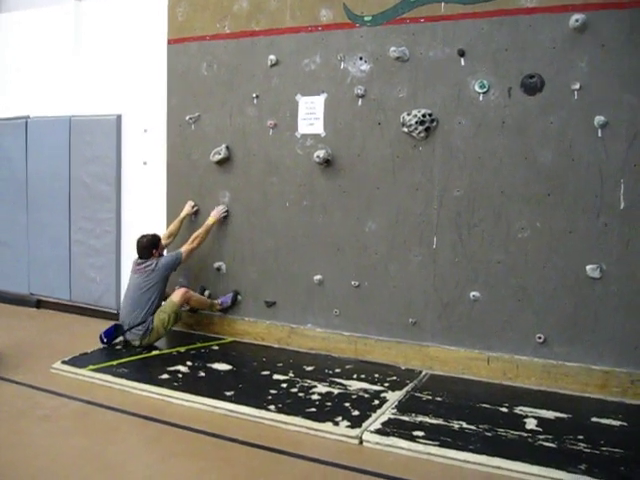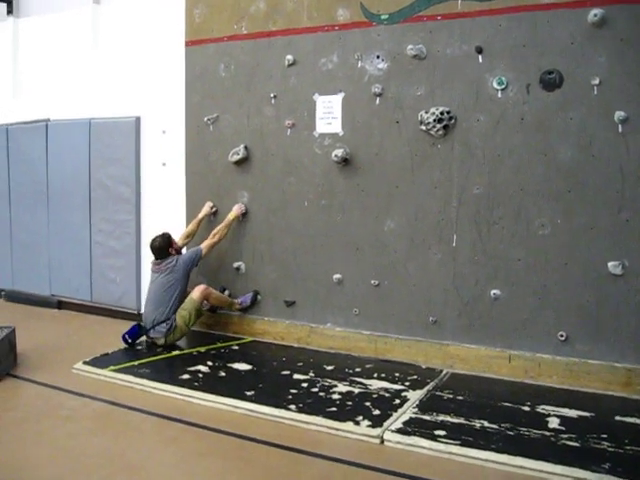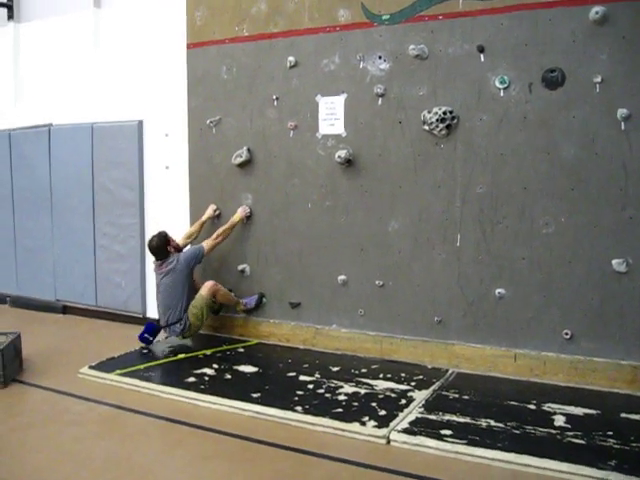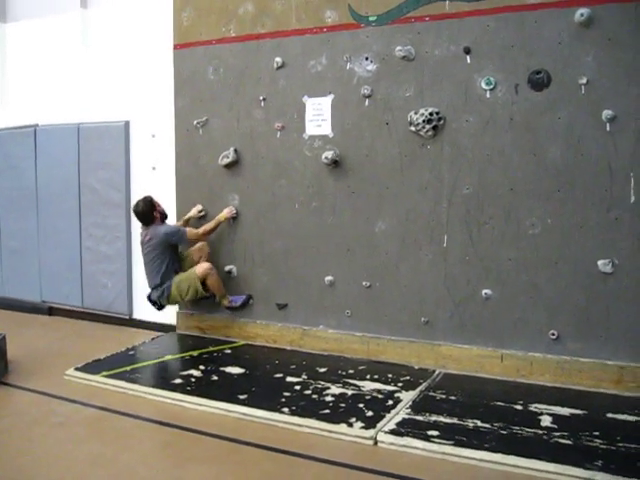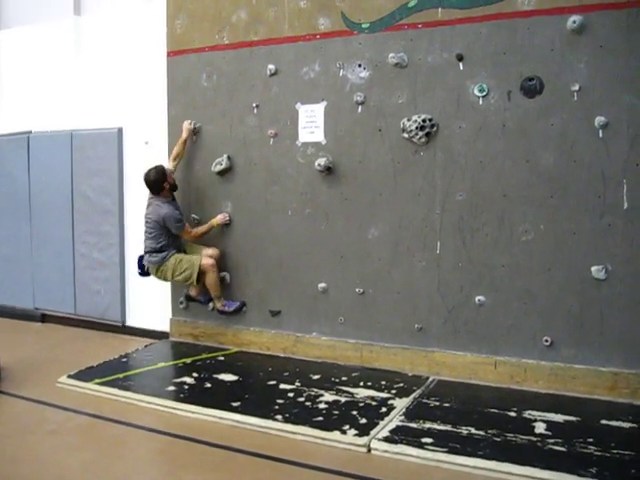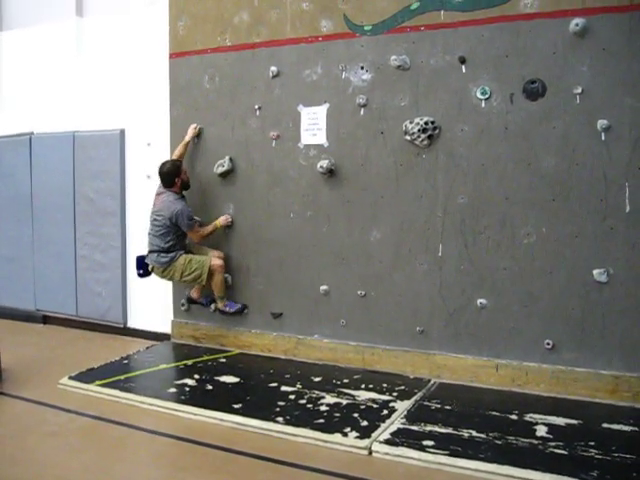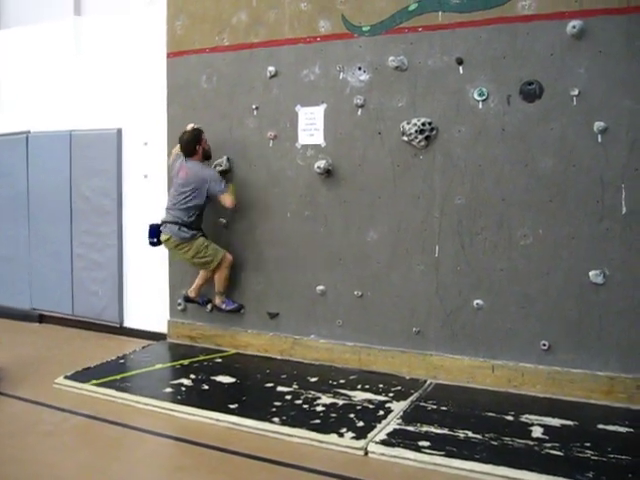
dt=0.4s
person 1, frame 1
left shoulder: (138, 263)
right shoulder: (159, 266)
left elbow: (168, 238)
right elbow: (192, 244)
left wrist: (184, 215)
right wrist: (212, 220)
left hip: (129, 331)
right hip: (141, 334)
right knee: (183, 292)
left ankle: (192, 302)
right ankle: (216, 306)
person 1, frame 2
left shoulder: (157, 264)
right shoulder: (180, 263)
left elbow: (185, 237)
right elbow: (212, 238)
left wrist: (202, 215)
right wrist: (232, 216)
left hip: (153, 330)
right hip: (165, 333)
right knee: (202, 289)
right ankle: (234, 305)
person 1, frame 3
left shoulder: (160, 263)
right shoulder: (181, 261)
left elbow: (187, 238)
right elbow: (216, 239)
left wrist: (205, 217)
right wrist: (237, 218)
left hip: (171, 324)
right hip: (182, 327)
right knee: (211, 285)
left ankle: (213, 303)
right ankle: (241, 305)
person 1, frame 4
left shoulder: (148, 228)
right shoulder: (164, 232)
right elbow: (199, 234)
left wrist: (189, 216)
right wrist: (221, 217)
right hip: (167, 290)
left knee: (202, 247)
right knee: (206, 268)
left ankle: (199, 290)
right ankle: (226, 301)
person 1, frame 5
left shoulder: (156, 192)
right shoulder: (166, 211)
left elbow: (174, 160)
right elbow: (191, 235)
left wrist: (184, 136)
right wrist: (214, 222)
left hip: (171, 250)
right hip: (161, 262)
left knee: (213, 253)
right knee: (209, 263)
left ankle: (194, 291)
right ankle: (220, 304)
person 1, frame 6
left shoulder: (163, 189)
right shoulder: (179, 208)
left elbow: (174, 161)
right elbow: (197, 236)
left wrist: (188, 138)
right wrist: (217, 224)
left hip: (169, 252)
right hip: (166, 262)
left knee: (217, 256)
right knee: (217, 264)
left ankle: (196, 294)
right ankle: (222, 303)
person 1, frame 7
left shoulder: (179, 162)
right shoulder: (207, 174)
left elbow: (175, 151)
right elbow: (229, 203)
left wrist: (187, 136)
right wrist: (227, 189)
left hip: (170, 231)
right hip: (182, 235)
left knee: (212, 260)
right knee: (225, 260)
left ankle: (193, 293)
right ankle: (219, 300)
